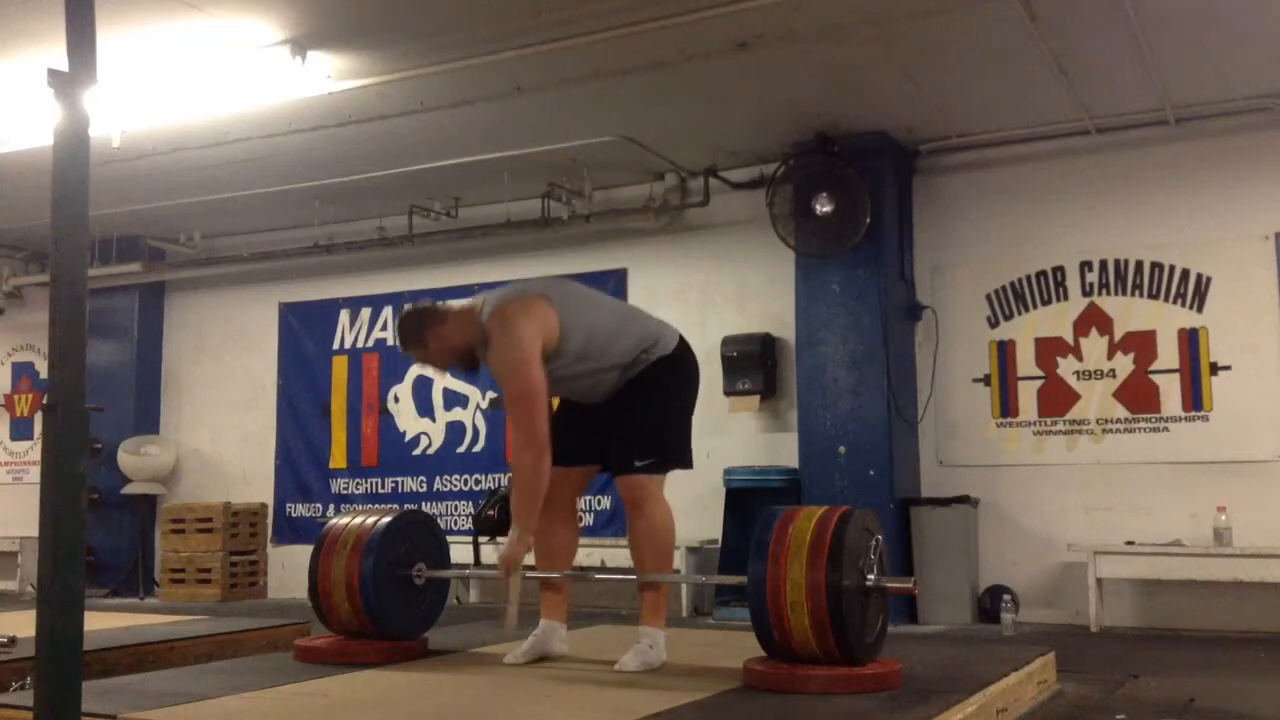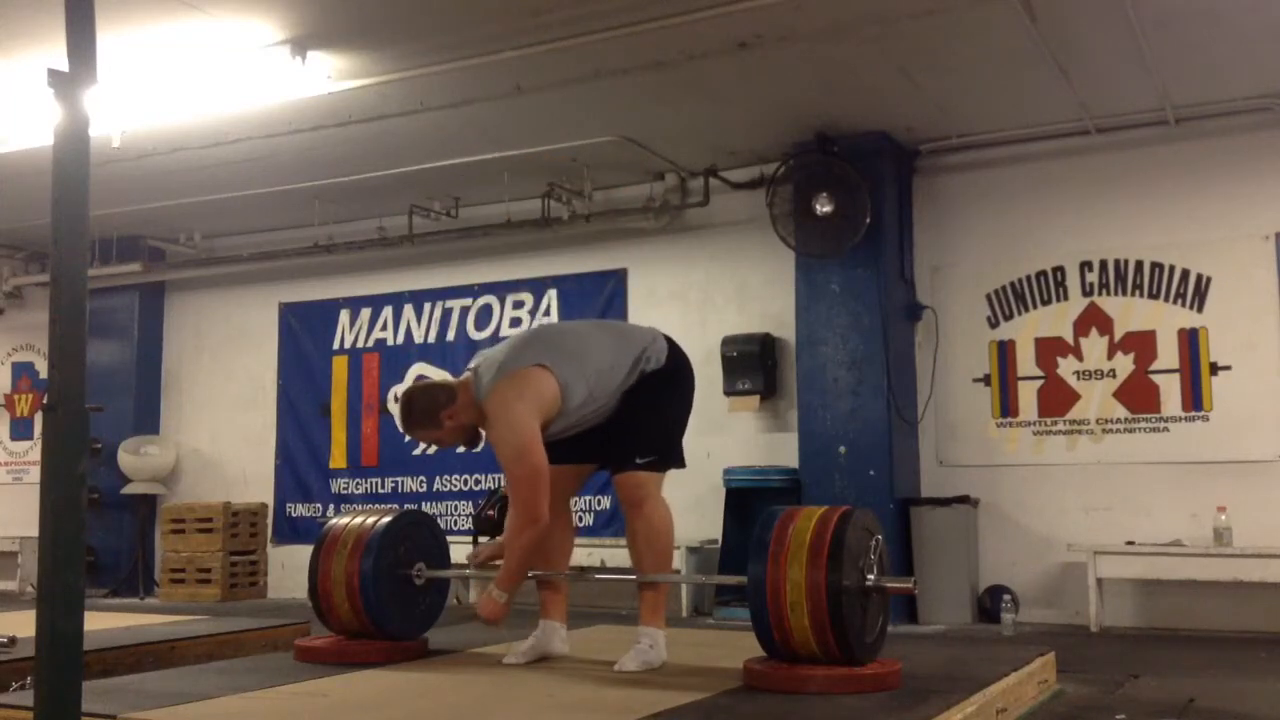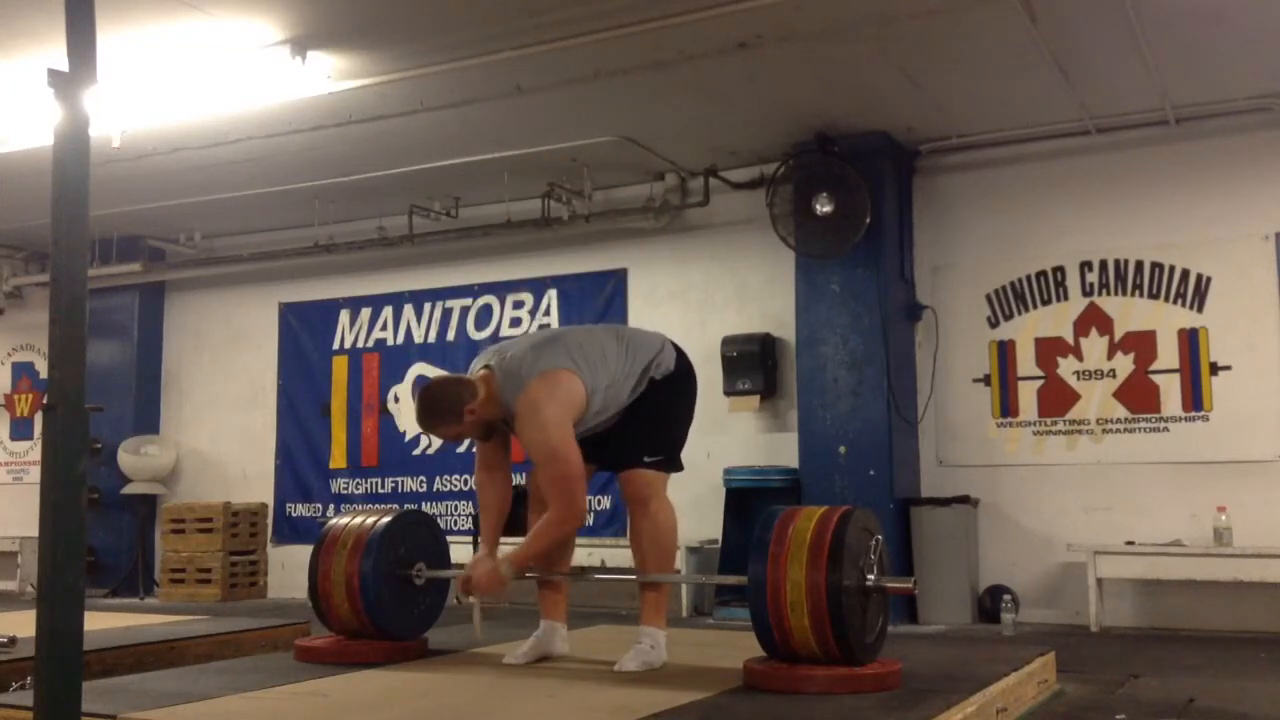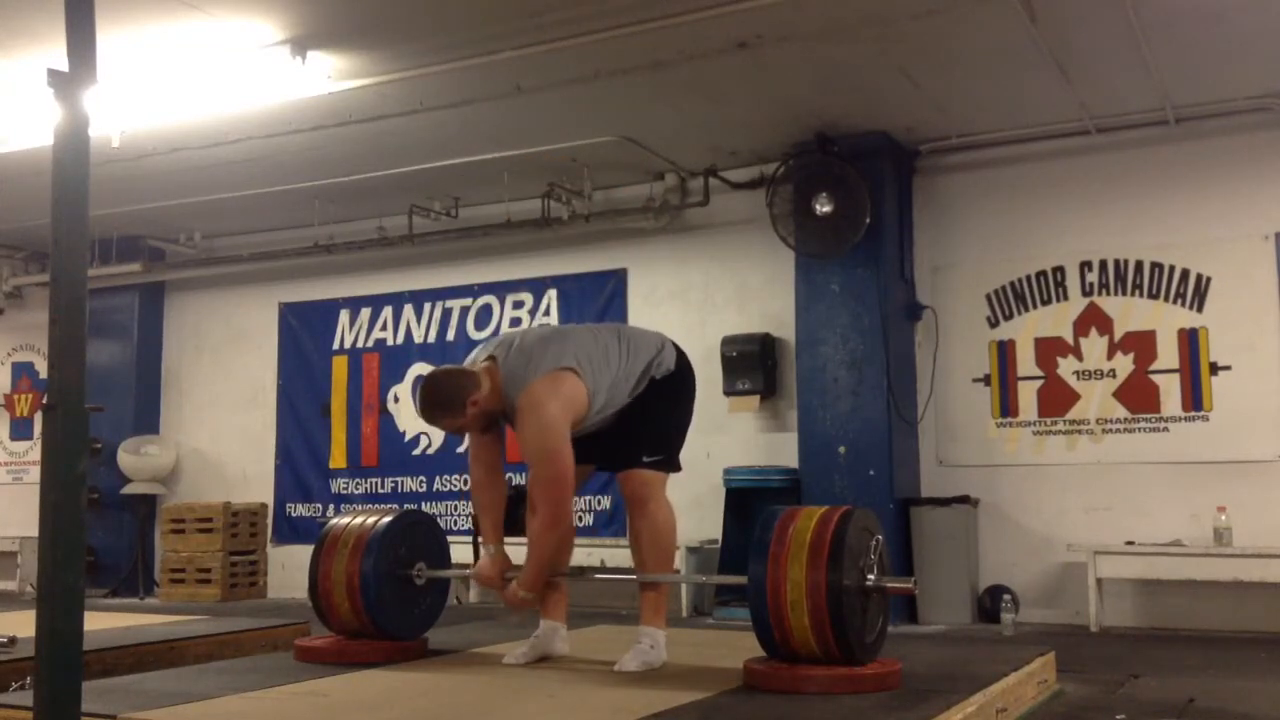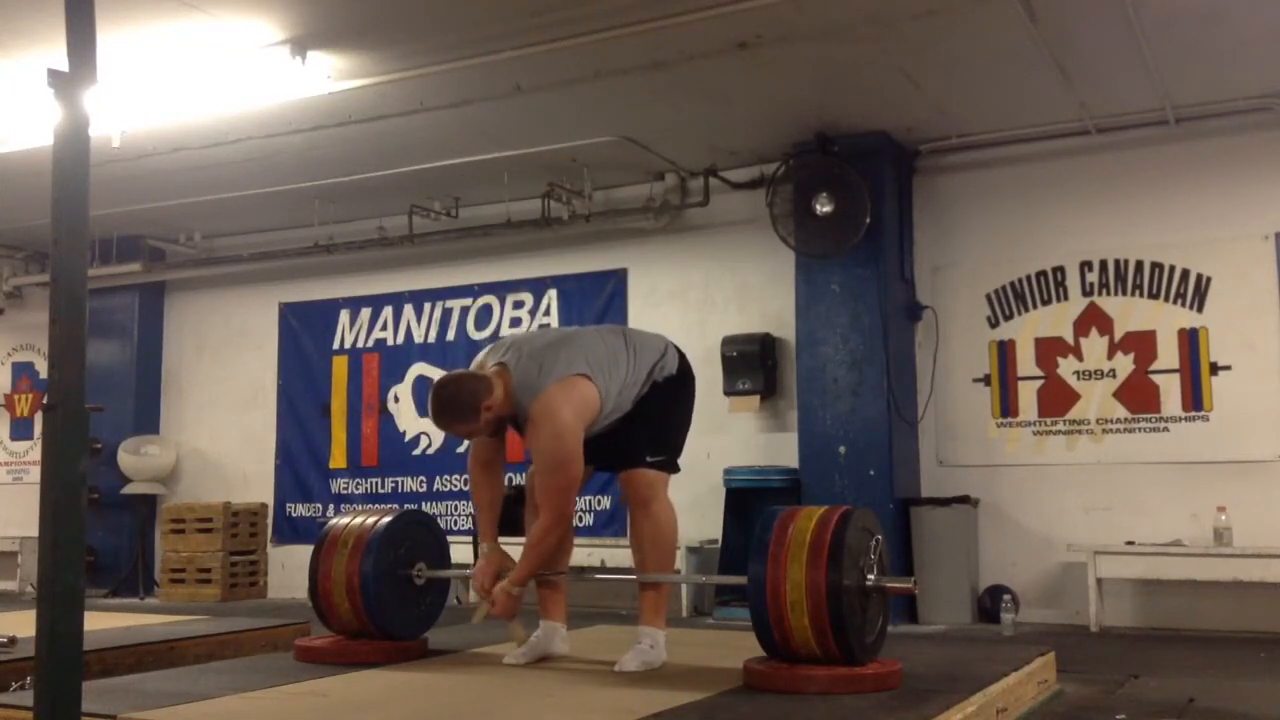
dt=1s
person 1, frame 1
left shoulder: (508, 331)
right shoulder: (485, 328)
left elbow: (535, 442)
left wrist: (520, 536)
right wrist: (522, 478)
left hip: (656, 367)
right hip: (600, 385)
left knee: (638, 490)
right knee: (553, 491)
left ankle: (652, 636)
right ankle: (551, 628)
person 1, frame 2
left shoulder: (507, 409)
right shoulder: (477, 382)
left elbow: (532, 517)
left wrist: (500, 592)
right wrist: (508, 541)
left hip: (654, 372)
right hip: (600, 389)
left knee: (636, 490)
right knee: (548, 491)
left ankle: (652, 634)
right ankle: (551, 629)
person 1, frame 3
left shoulder: (537, 409)
right shoulder: (479, 384)
left elbow: (570, 511)
right elbow: (491, 472)
left wrist: (505, 567)
right wrist: (486, 551)
left hip: (659, 377)
right hip: (606, 388)
left knee: (641, 488)
right knee: (544, 490)
left ankle: (652, 635)
right ankle: (552, 630)
person 1, frame 4
left shoulder: (540, 408)
right shoulder: (474, 377)
left elbow: (557, 513)
right elbow: (484, 468)
left wrist: (524, 587)
right wrist: (492, 549)
left hip: (657, 378)
right hip: (605, 388)
left knee: (640, 487)
right knee: (540, 489)
left ankle: (653, 635)
right ankle: (552, 630)
person 1, frame 5
left shoulder: (553, 414)
right shoulder: (481, 380)
left elbow: (556, 516)
right elbow: (484, 466)
left wrist: (514, 585)
right wrist: (488, 548)
left hip: (658, 379)
right hip: (605, 380)
left knee: (642, 487)
right knee: (540, 490)
left ankle: (652, 635)
right ankle: (552, 630)
